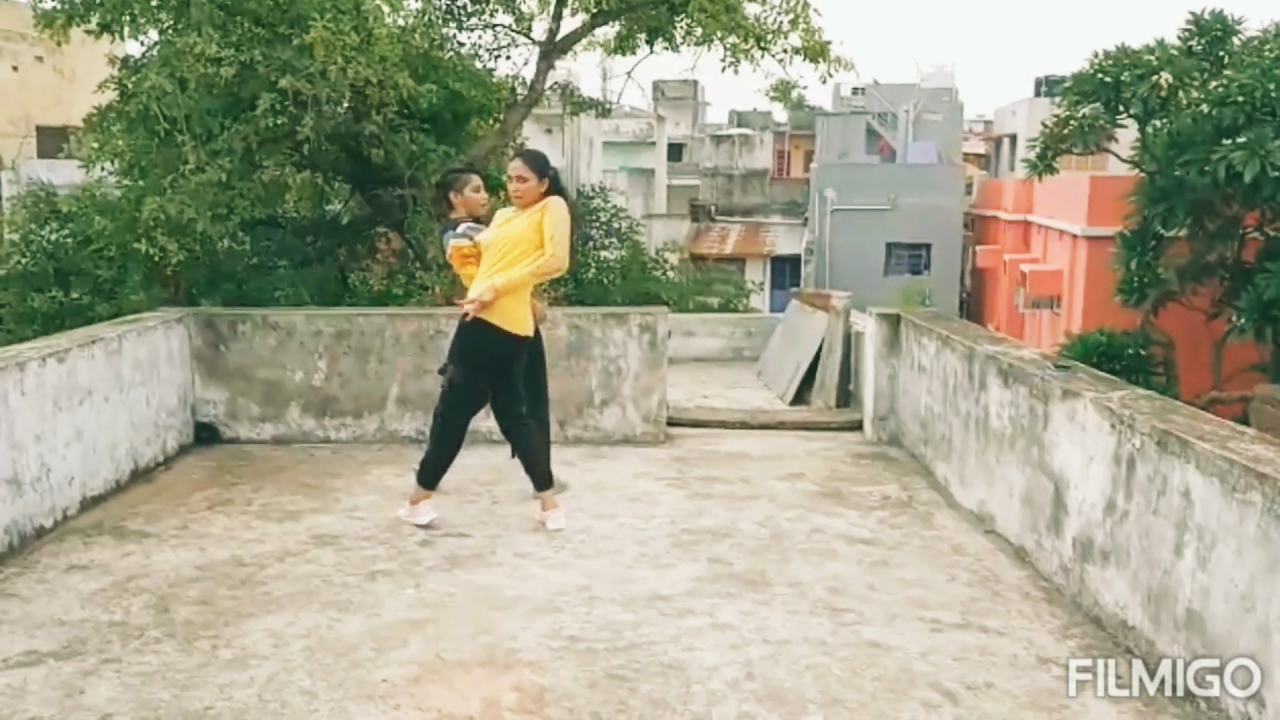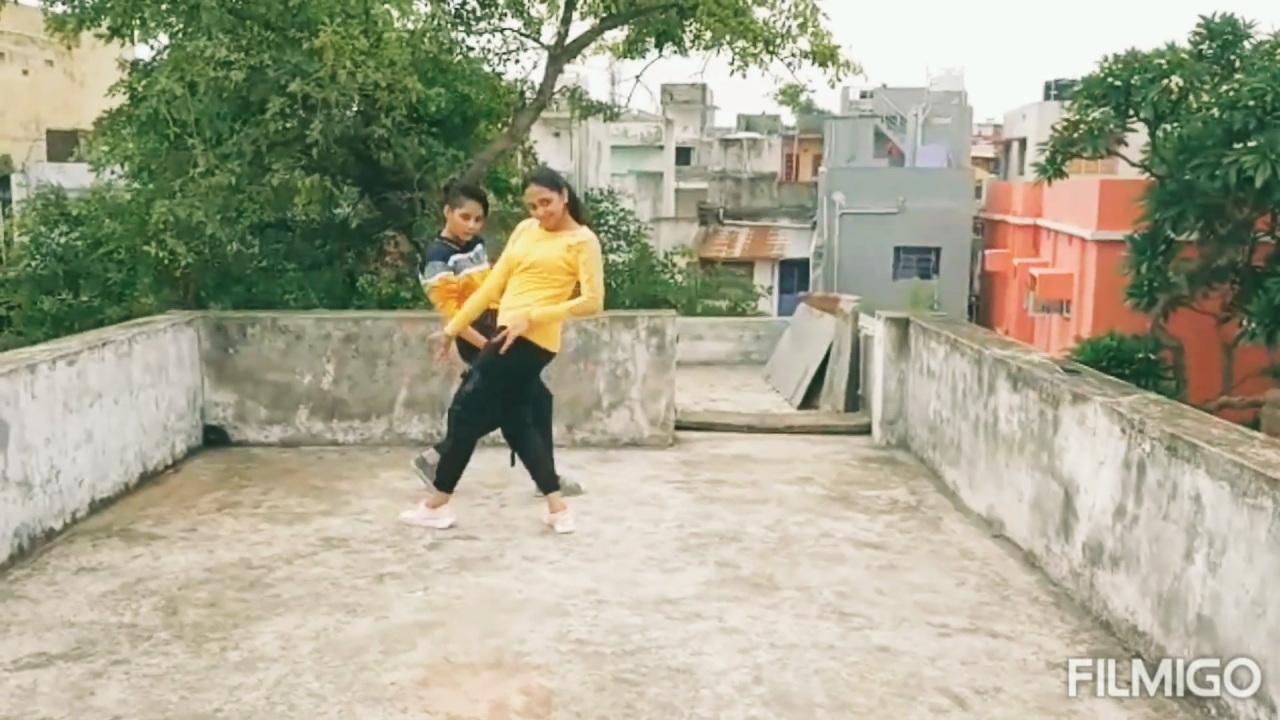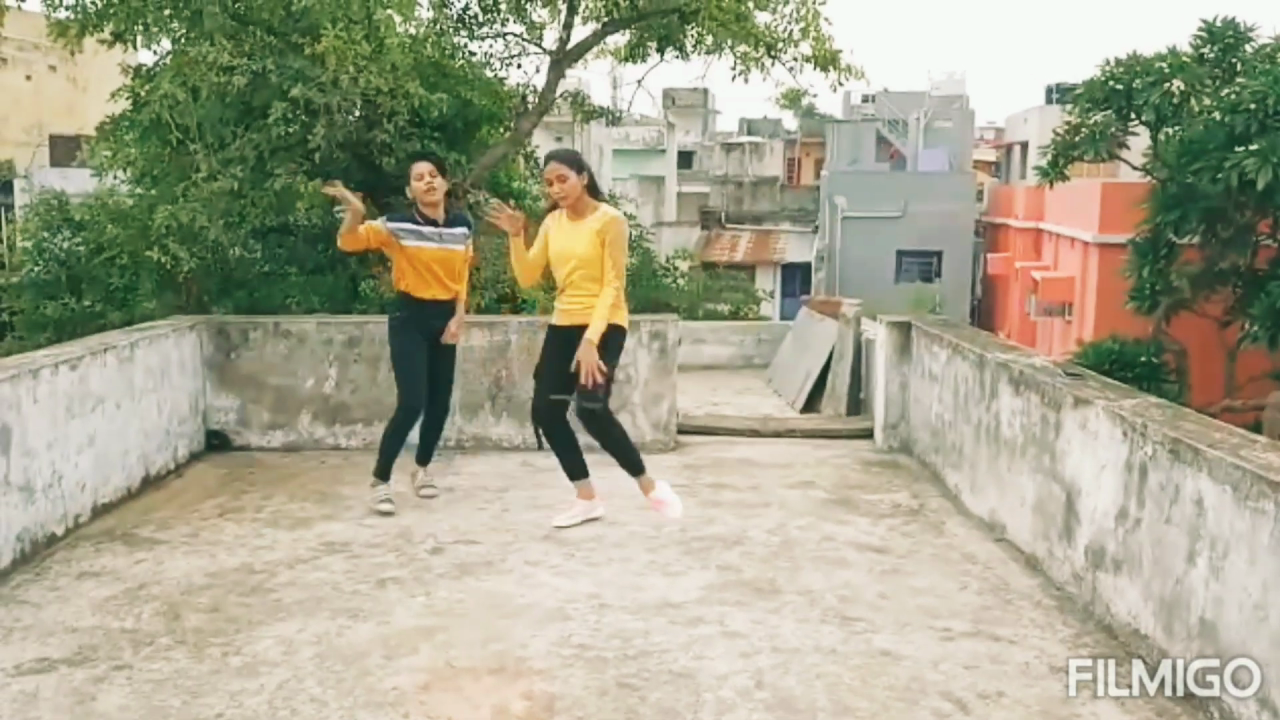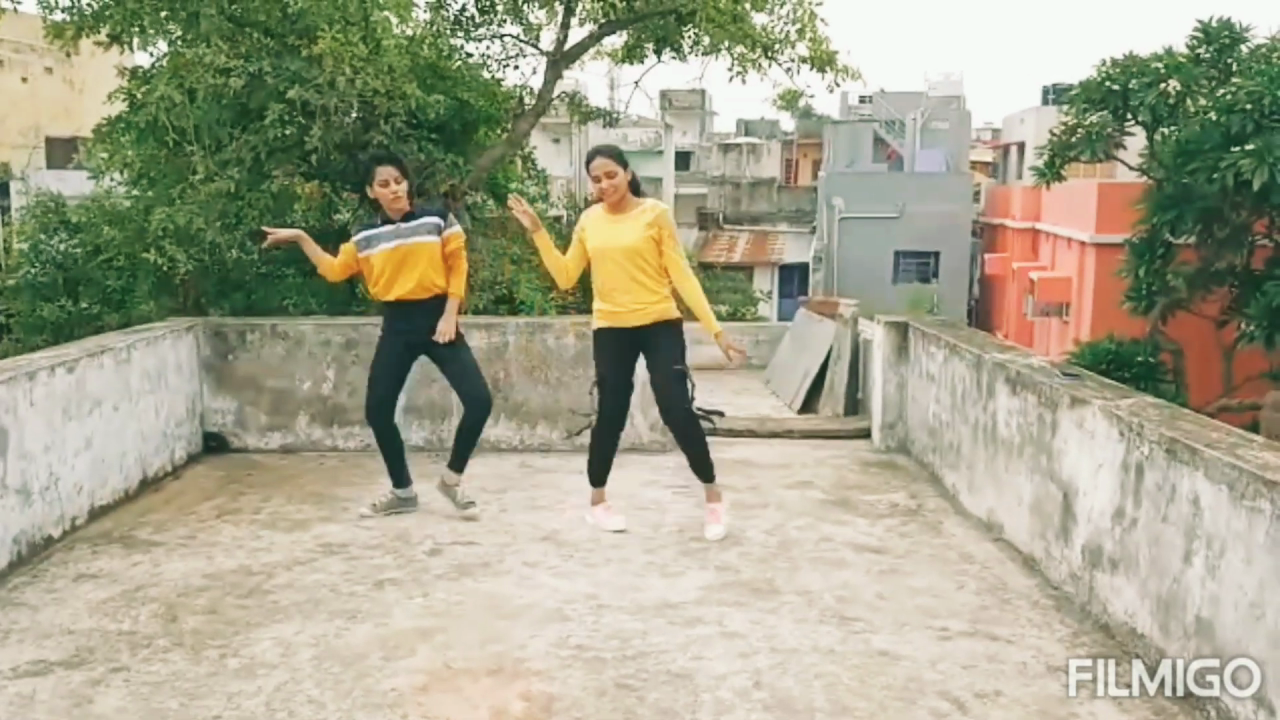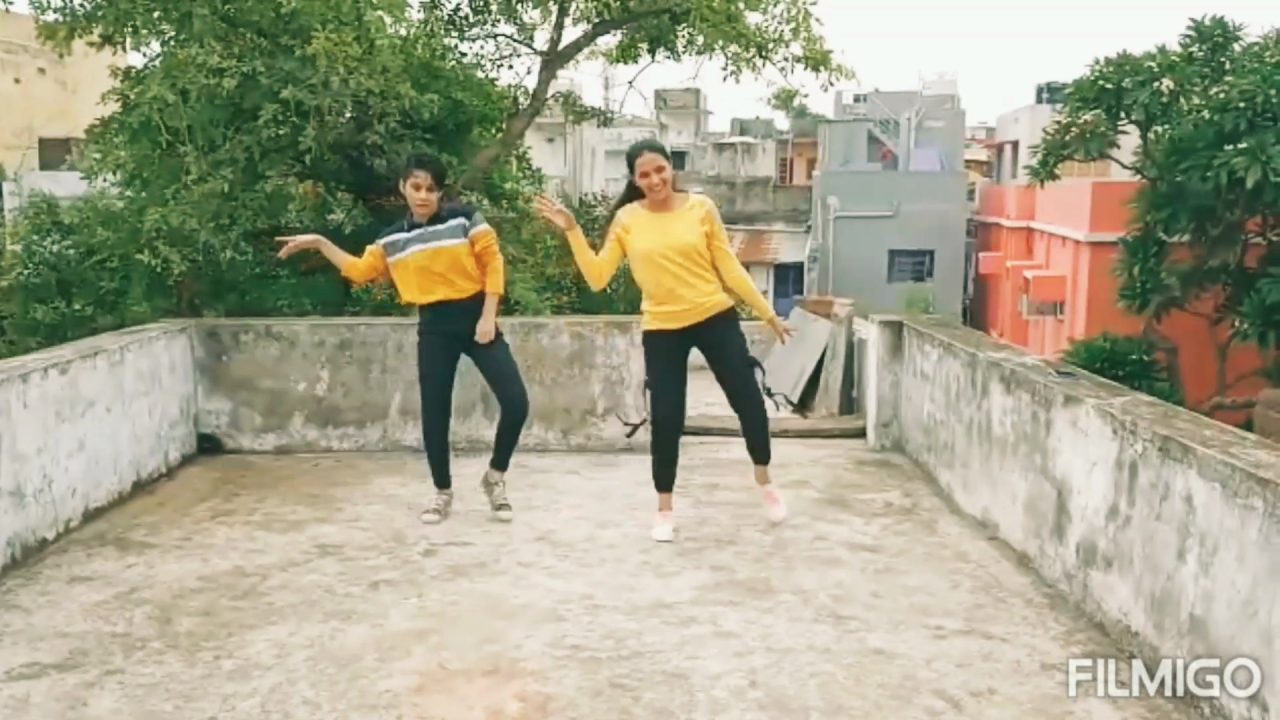
dt=0.5s
person 1, frame 1
left shoulder: (553, 207)
right shoulder: (504, 215)
left elbow: (556, 262)
left wrist: (497, 289)
left hip: (493, 322)
right hip: (492, 322)
left knee: (453, 409)
right knee: (513, 413)
left ankle: (420, 499)
right ankle: (549, 504)
person 1, frame 2
left shoulder: (583, 240)
right shoulder: (525, 230)
left elbow: (592, 301)
right elbow: (494, 283)
left wrist: (531, 316)
right wrist: (454, 325)
left hip: (530, 339)
right hip: (512, 337)
left knee: (466, 411)
right knee: (515, 420)
left ankle: (438, 504)
right ankle: (557, 505)
person 1, frame 3
left shoulder: (610, 220)
right shoulder: (552, 223)
left elbow: (613, 286)
right elbow: (527, 277)
left wrist: (591, 340)
right wrist: (516, 236)
left hip: (603, 327)
right hip: (562, 325)
left knee: (591, 408)
right knee: (545, 410)
left ankle: (649, 487)
right ankle: (586, 497)
person 1, frame 4
left shoulder: (655, 213)
right shoulder: (589, 220)
left elbow: (681, 274)
right elbow: (565, 276)
left wrist: (715, 330)
right wrist: (537, 229)
left hip: (659, 323)
right hip: (610, 328)
left knee: (677, 411)
right knee: (610, 413)
left ankle: (713, 499)
right ankle: (599, 501)
person 1, frame 5
left shoulder: (701, 208)
right shoulder: (626, 219)
left elbow: (729, 266)
right elbow: (598, 278)
left wrist: (768, 314)
right wrist: (572, 230)
left hip: (715, 317)
right hip: (662, 327)
left knee: (747, 399)
right knee: (666, 418)
left ankle: (763, 481)
right ankle: (665, 508)
person 2, frame 1
left shoulder: (477, 228)
right shoulder: (458, 231)
right elbow: (475, 279)
left wrist: (531, 302)
right wrist: (529, 302)
right knee: (534, 396)
person 2, frame 2
left shoulder: (475, 243)
right shoulder: (438, 257)
right elbow: (449, 313)
right wrist: (486, 343)
left hip: (494, 330)
right hip: (478, 338)
right knee: (537, 399)
person 2, frame 3
left shoulder: (462, 224)
right shoulder: (397, 222)
right elbow: (350, 241)
left wrist: (459, 315)
right wrist: (353, 209)
left hip: (443, 318)
right hip: (409, 318)
left knee: (439, 404)
right knee: (412, 403)
left ankle: (422, 469)
right ankle: (380, 481)
person 2, frame 4
left shoulder: (436, 218)
right shoulder: (366, 237)
left elbow: (458, 263)
right elbow: (335, 270)
left wrist: (450, 315)
right wrist: (300, 238)
left hip: (438, 320)
right hip: (397, 326)
left knee: (480, 400)
right knee: (378, 410)
left ankle: (453, 478)
right ankle: (402, 490)
person 2, frame 5
left shoulder: (464, 219)
right shoulder: (393, 239)
left elbow: (492, 261)
right elbow: (360, 270)
left wrist: (489, 315)
right wrist: (318, 243)
left hip: (476, 317)
right hip: (435, 327)
left knee: (516, 401)
right knee: (434, 416)
left ankle: (495, 476)
right ankle: (442, 492)
